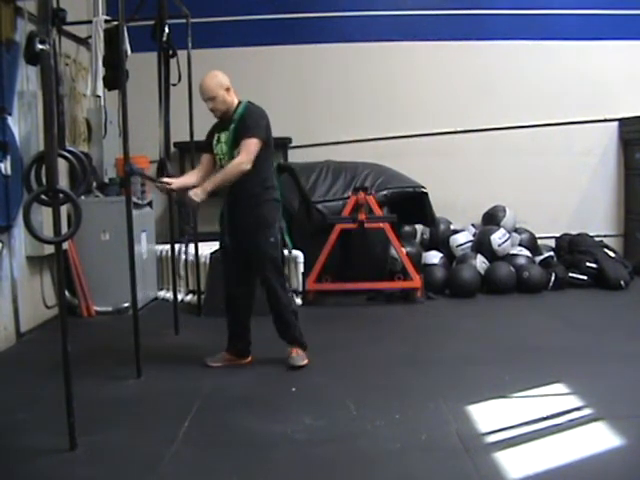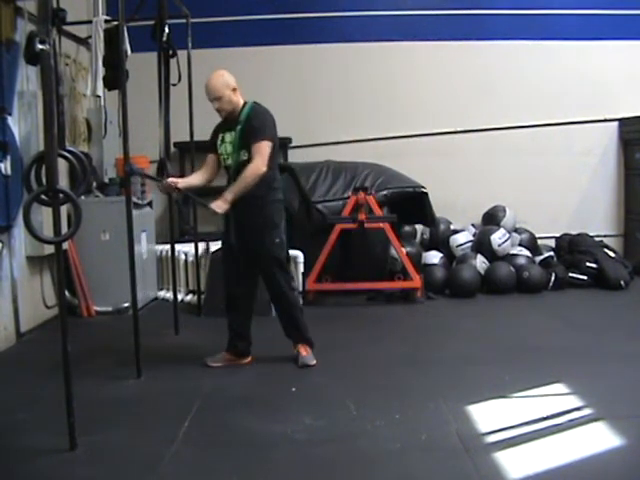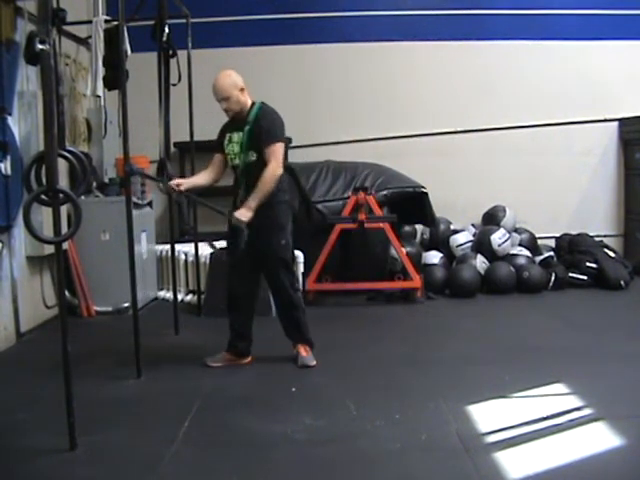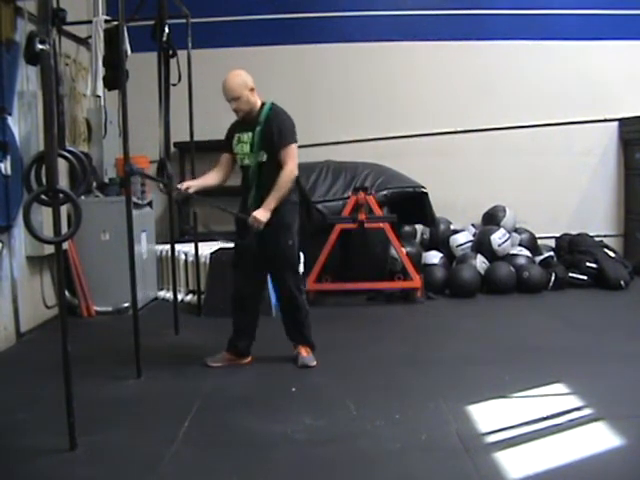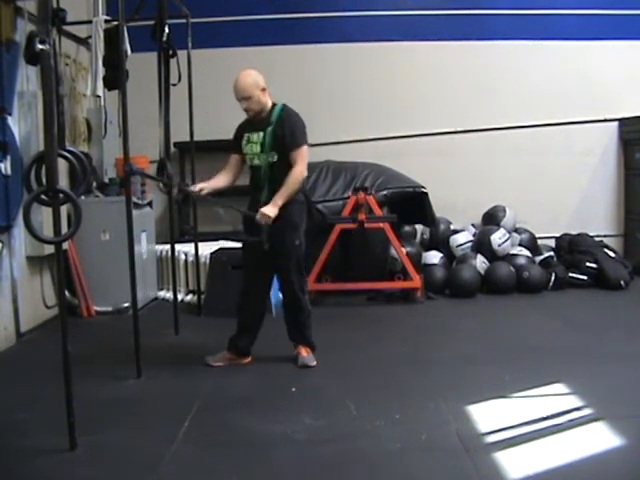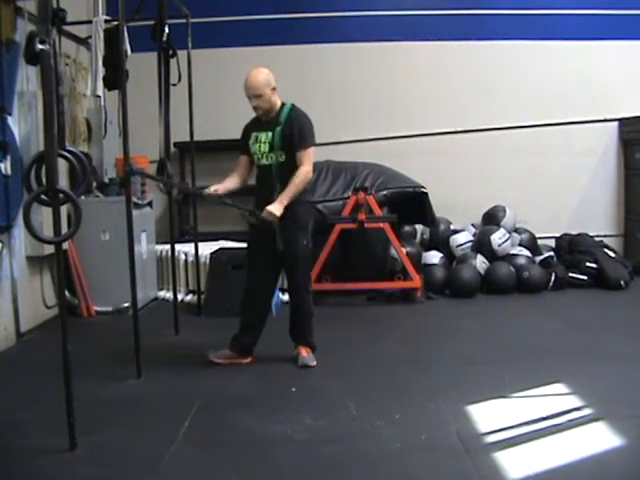
dt=0.1s
person 1, frame 1
left shoulder: (253, 116)
right shoulder: (217, 130)
left elbow: (243, 163)
right elbow: (204, 170)
left wrist: (204, 190)
right wrist: (178, 182)
left hip: (262, 211)
right hip: (233, 212)
left knee: (273, 280)
right knee: (235, 284)
left ankle: (296, 345)
right ankle: (238, 349)
person 1, frame 2
left shoulder: (258, 117)
right shoulder: (220, 130)
left elbow: (259, 166)
right elbow: (208, 171)
left wrist: (224, 200)
right wrist: (183, 182)
left hip: (265, 211)
right hip: (237, 214)
left knee: (278, 280)
right knee: (236, 285)
left ankle: (302, 343)
right ankle: (238, 349)
person 1, frame 3
left shoulder: (267, 118)
right shoulder: (227, 130)
left elbow: (275, 168)
right elbow: (214, 171)
left wrist: (249, 207)
right wrist: (187, 182)
left hip: (272, 212)
right hip: (242, 214)
left knee: (283, 281)
right knee: (239, 285)
left ankle: (302, 343)
right ankle: (238, 349)
person 1, frame 4
left shoulder: (277, 119)
right shoulder: (235, 130)
left elbow: (290, 168)
right elbow: (222, 171)
left wrist: (268, 208)
right wrist: (196, 183)
left hip: (279, 213)
right hip: (249, 214)
left knee: (288, 283)
right knee: (244, 285)
left ankle: (303, 345)
right ankle: (238, 349)
person 1, frame 5
left shoulder: (288, 120)
right shoulder: (244, 129)
left elbow: (300, 169)
right elbow: (231, 172)
left wrist: (276, 205)
right wrist: (207, 185)
left hip: (287, 212)
right hip: (257, 213)
left knee: (293, 283)
right knee: (251, 284)
left ankle: (304, 345)
right ankle: (240, 349)
person 1, frame 6
left shoulder: (296, 120)
right shoulder: (251, 128)
left elbow: (306, 169)
right elbow: (242, 172)
left wrist: (281, 203)
right wrist: (221, 187)
left hip: (293, 213)
right hip: (262, 213)
left knee: (299, 282)
right knee: (256, 284)
left ankle: (304, 346)
right ankle: (241, 348)
